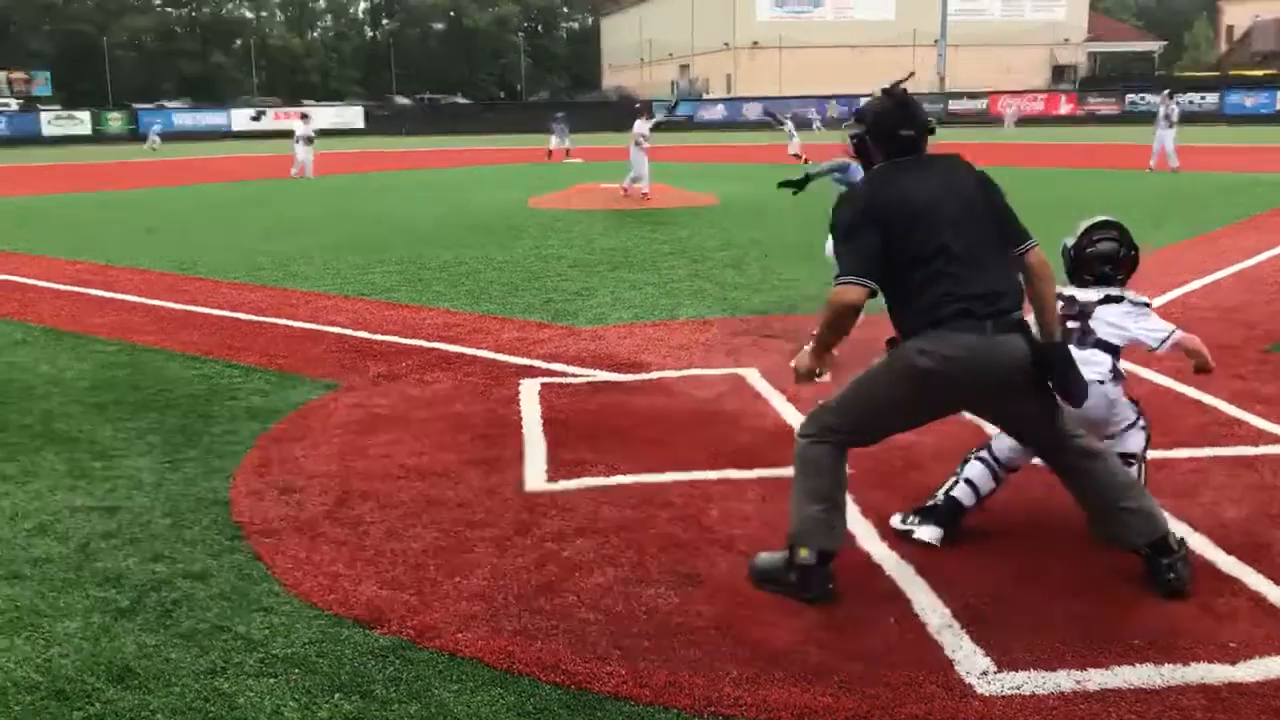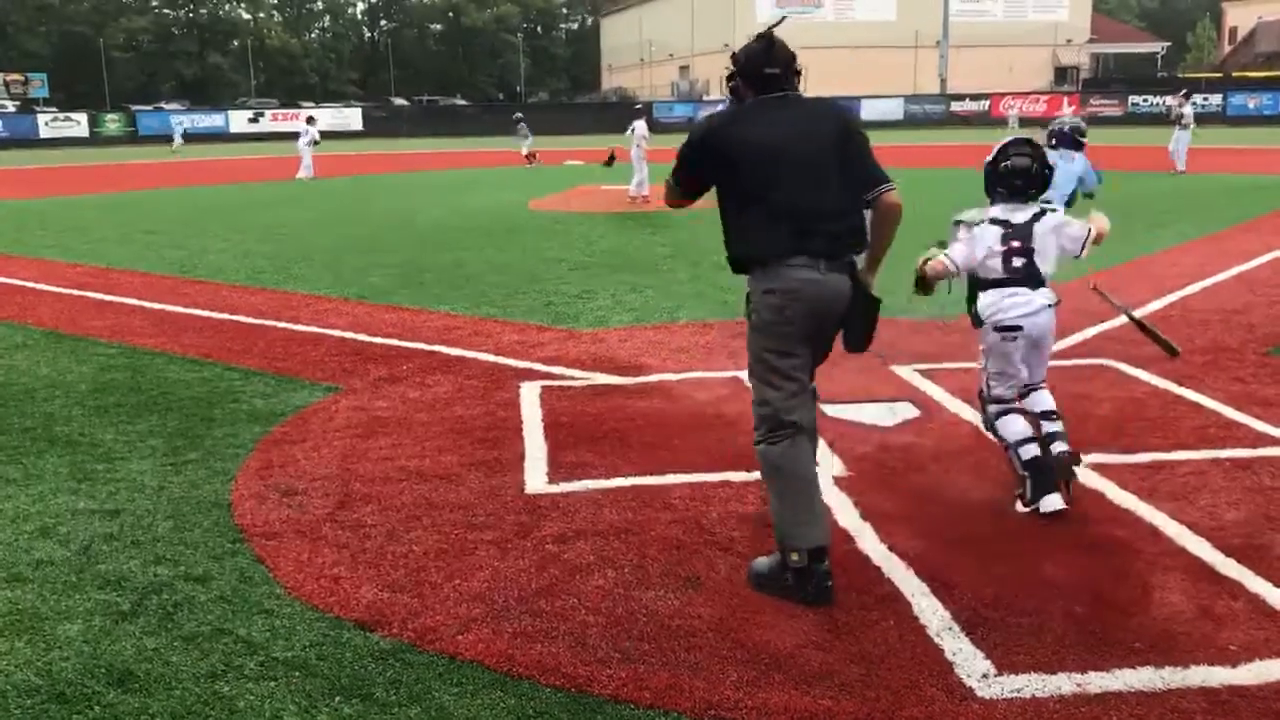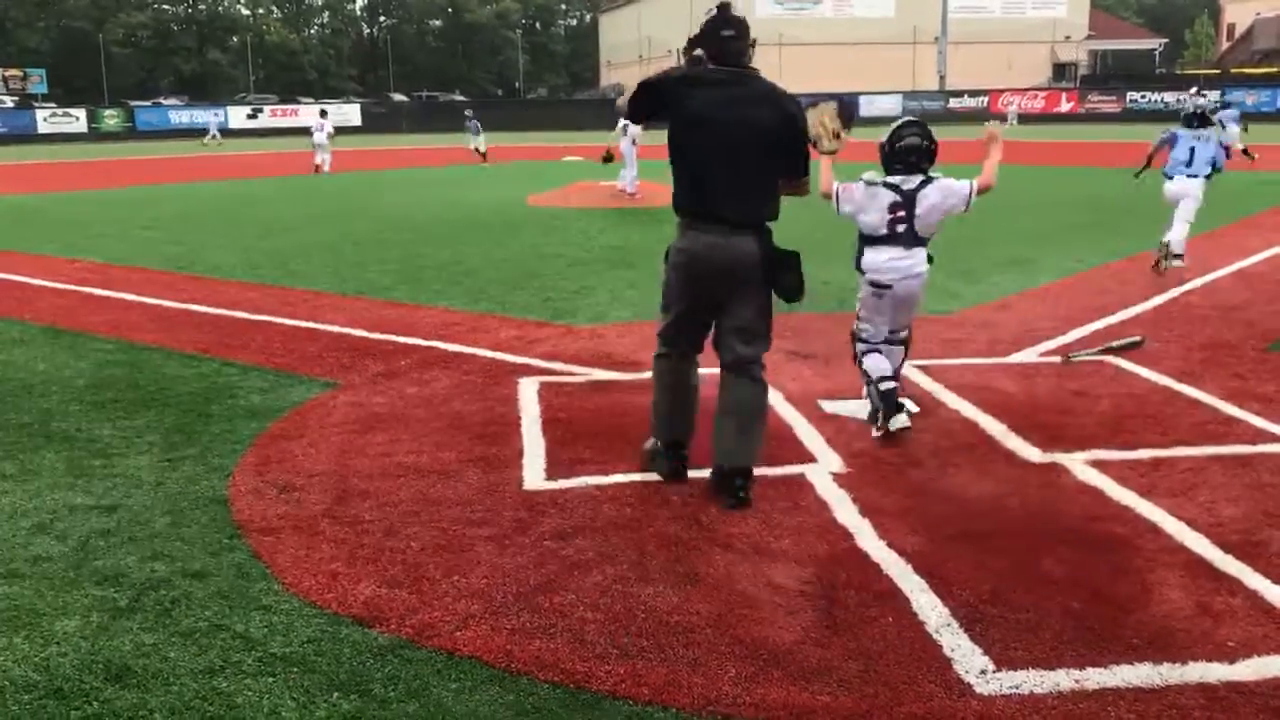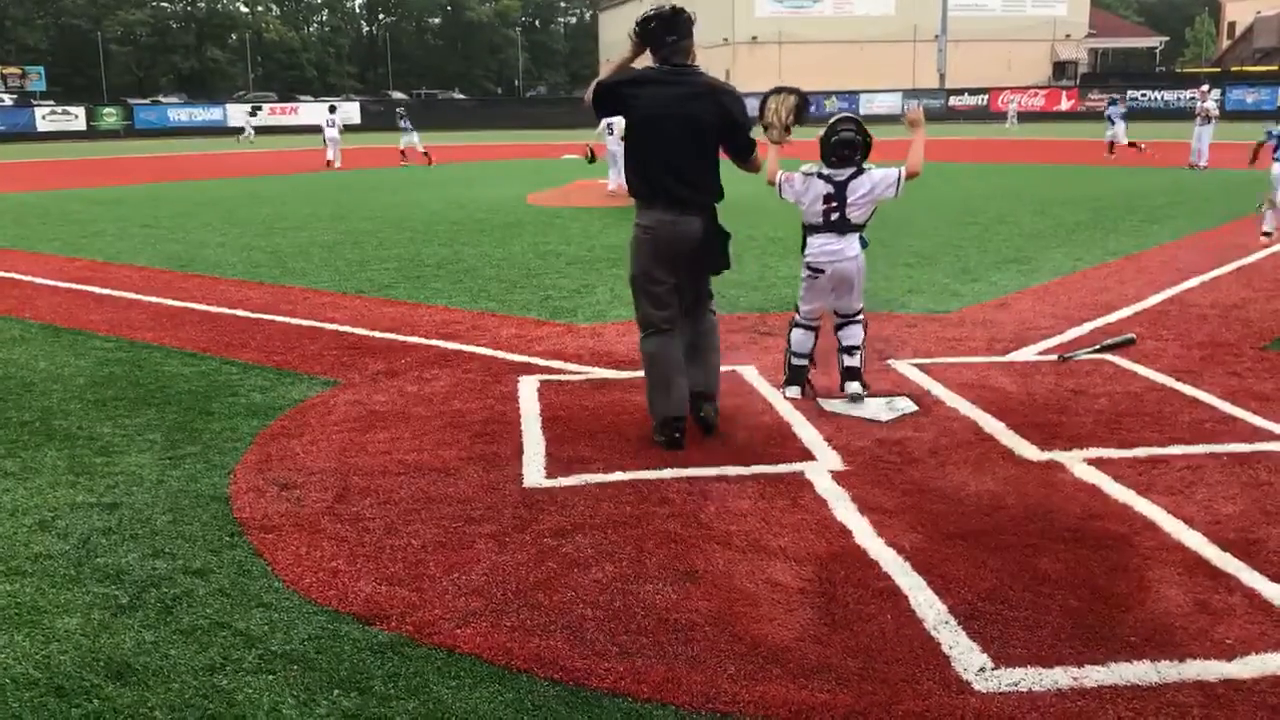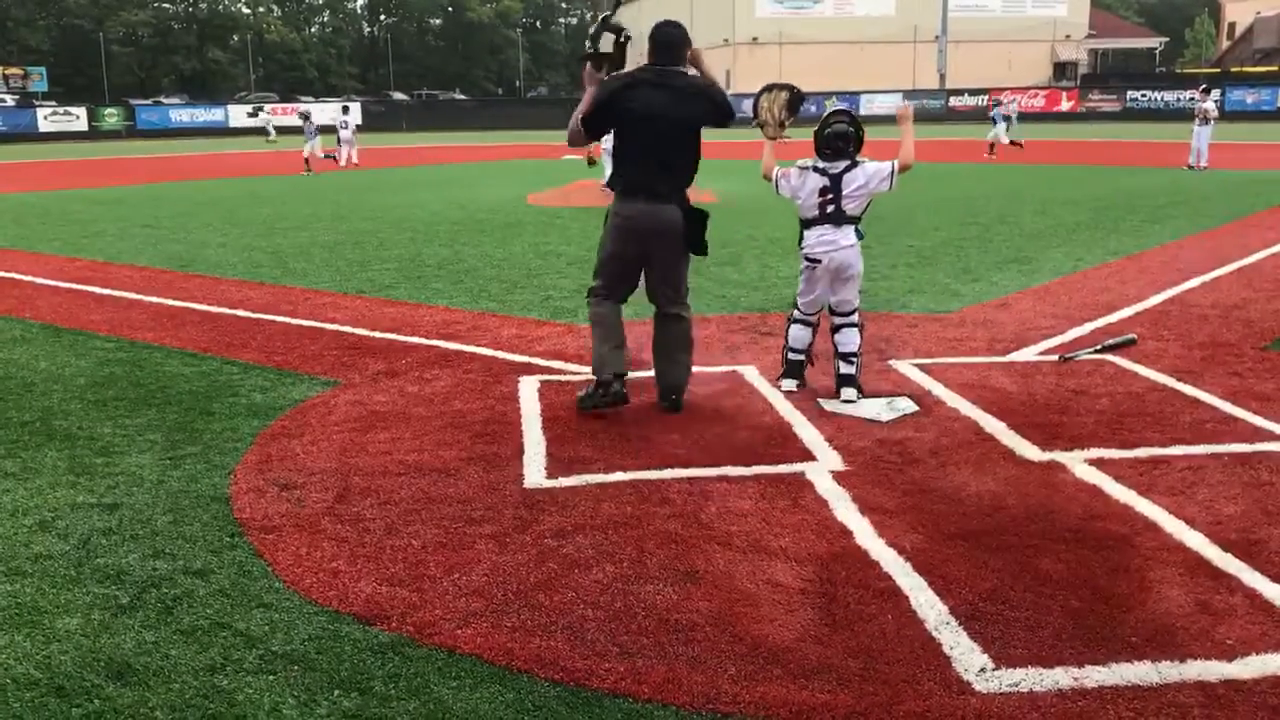
dt=0.5s
person 1, frame 1
left shoulder: (861, 198)
right shoulder: (968, 176)
left elbow: (849, 298)
right elbow: (1034, 263)
left wrist: (817, 351)
right wrist: (1054, 347)
left hip: (935, 352)
right hip: (1005, 349)
left knee: (821, 434)
right knee: (1069, 446)
left ankle: (809, 564)
right ankle: (1160, 555)
person 1, frame 2
left shoulder: (720, 129)
right shoulder: (836, 118)
left elbow: (675, 197)
right elbow: (889, 202)
right wrist: (868, 273)
left hip: (780, 284)
right hip: (839, 281)
left knee: (781, 420)
right knee: (795, 392)
left ankle: (805, 561)
right ankle: (799, 508)
person 1, frame 3
left shoulder: (679, 86)
right shoulder: (783, 105)
left elbow: (628, 107)
right elbow: (798, 184)
left wrist: (678, 70)
left hip: (697, 241)
right hip: (753, 245)
left knee: (676, 348)
right knee: (745, 361)
left ankle: (671, 448)
right ankle: (735, 473)
person 1, frame 4
left shoulder: (634, 87)
right shoulder: (721, 95)
left elbow: (592, 97)
right elbow: (751, 163)
left wrist: (630, 54)
left hip: (654, 222)
right hip: (701, 222)
left knee: (659, 325)
right knee: (699, 313)
left ankle: (671, 420)
right ankle: (703, 401)
person 1, frame 5
left shoulder: (620, 86)
right shoulder: (699, 91)
left elbow: (575, 139)
right elbow: (727, 113)
left wrist: (589, 94)
right wrist: (701, 66)
left hip: (629, 209)
right hip: (674, 213)
left knee: (605, 296)
right knee: (673, 306)
left ankle: (609, 382)
right ankle: (672, 391)
person 2, frame 1
left shoulder: (1055, 301)
right shoulder: (1131, 307)
right elbow: (1188, 343)
right wrist: (1203, 360)
right hip: (1098, 391)
left knee: (997, 455)
right knee: (1131, 424)
left ankle: (936, 519)
person 2, frame 2
left shoulder: (980, 227)
right shoulder: (1052, 220)
left elbow: (940, 268)
right elbow: (1097, 233)
left wrist: (924, 267)
right wrist: (1098, 220)
left hip: (1003, 321)
right hip: (1042, 316)
left knee: (1001, 403)
right knee: (1032, 386)
left ankle: (1042, 485)
right ankle: (1057, 445)
person 2, frame 3
left shoulder: (869, 189)
right shoulder: (937, 190)
left elbow: (827, 190)
right elbow: (985, 184)
left wrist: (826, 155)
right wrist: (994, 146)
left hip: (878, 275)
right hip: (915, 274)
left knee: (870, 342)
right knee: (897, 334)
left ankle: (891, 410)
right ankle: (886, 400)
person 2, frame 4
left shoulder: (808, 179)
right shoulder: (870, 179)
left elbow: (771, 176)
right elbow: (913, 169)
left wrist: (774, 142)
right wrist: (918, 130)
left hip: (818, 258)
right hip: (851, 258)
left knee: (806, 318)
right knee: (851, 316)
left ankle: (794, 381)
right ankle: (852, 379)
person 2, frame 5
left shoulder: (804, 173)
right shoulder: (864, 172)
left elbow: (768, 172)
right elbow: (906, 161)
left wrist: (771, 137)
right wrist: (906, 124)
left hip: (815, 251)
right hip: (848, 250)
left knee: (804, 313)
right knee: (847, 316)
left ankle: (792, 374)
right ankle: (848, 382)
